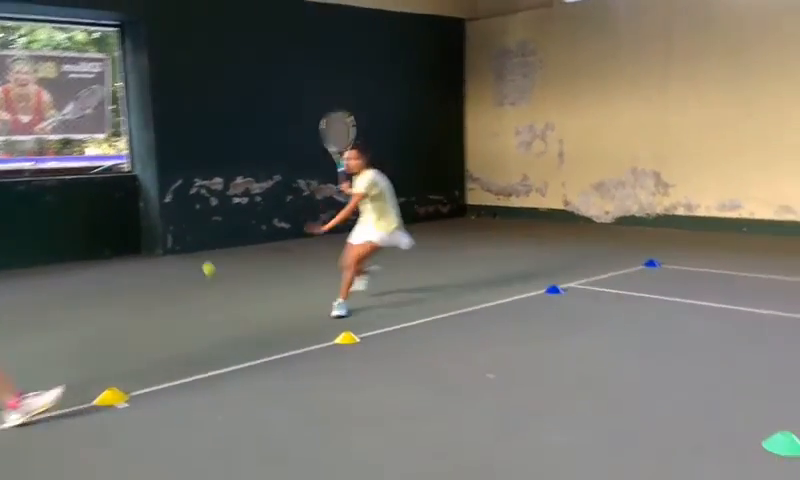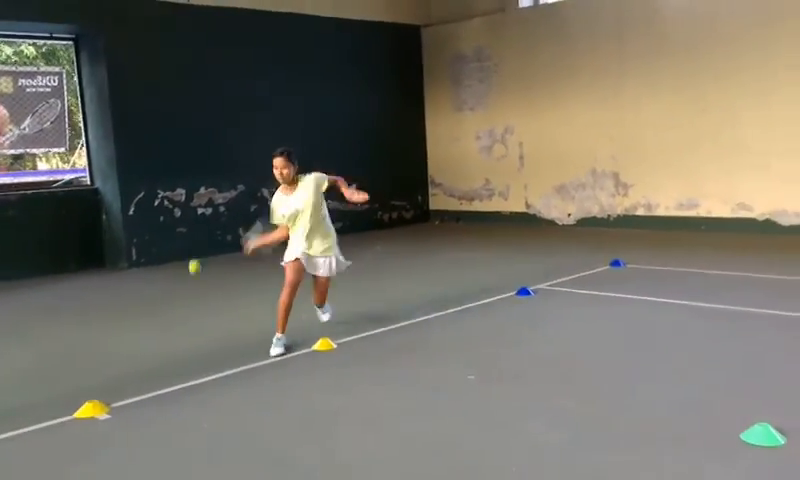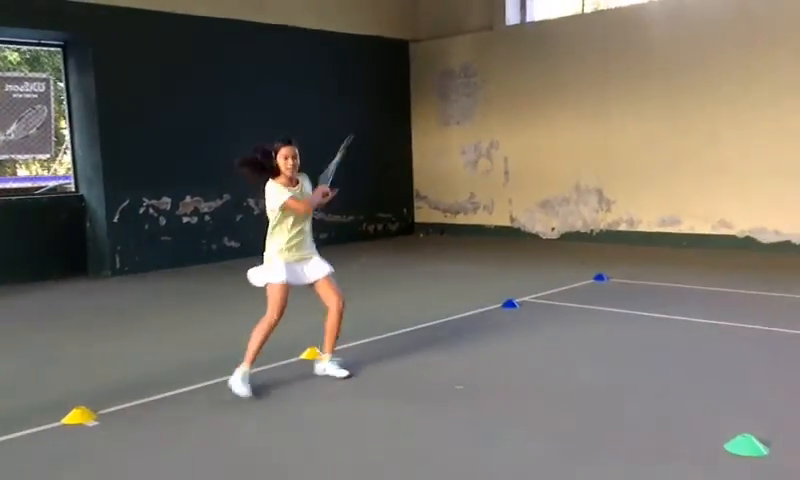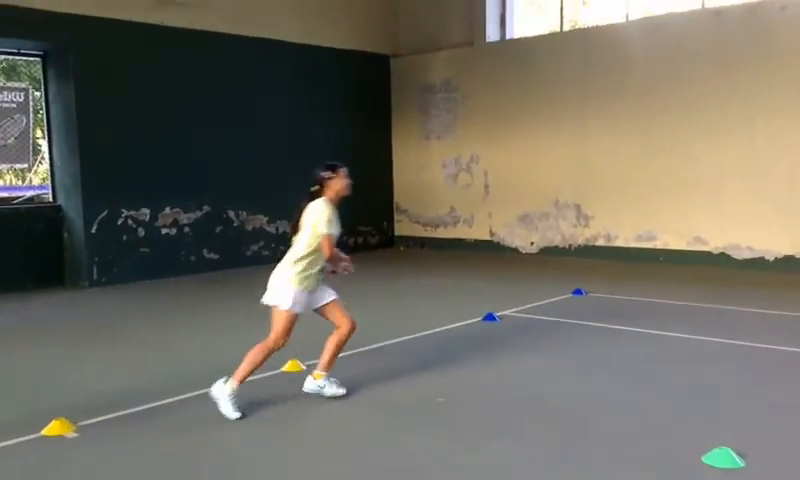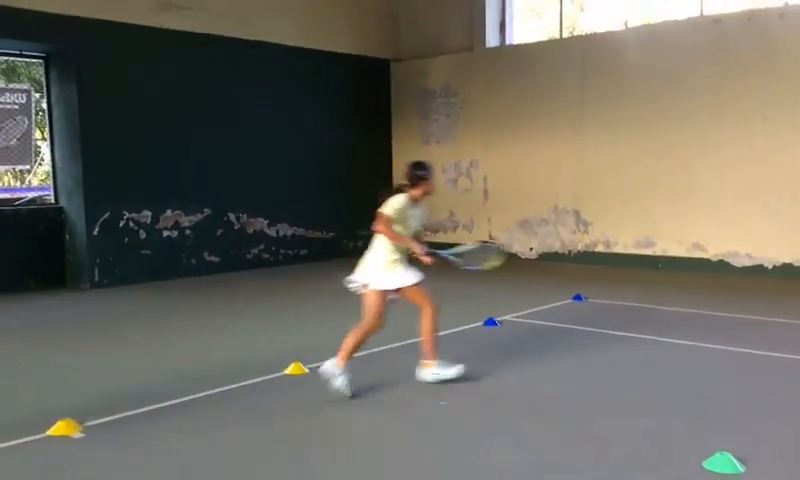
dt=0.3s
person 1, frame 1
left shoulder: (368, 178)
right shoulder: (360, 177)
left elbow: (352, 207)
left wrist: (328, 226)
right wrist: (350, 190)
left hip: (383, 227)
right hip: (367, 224)
left knee: (354, 260)
right knee: (347, 262)
left ankle: (342, 301)
right ankle: (365, 271)
person 1, frame 2
left shoulder: (312, 181)
right shoulder: (278, 200)
left elbow: (336, 180)
right elbow: (284, 233)
left wrist: (347, 191)
right wrist: (259, 242)
left hip: (324, 246)
right hip: (299, 246)
left knee: (320, 296)
right knee: (290, 286)
left ankle: (321, 305)
right ankle: (279, 337)
person 1, frame 3
left shoulder: (302, 180)
right shoulder: (273, 187)
right elbow: (306, 208)
left wrist: (319, 194)
right wrist: (320, 193)
left hip: (307, 255)
right hip: (281, 258)
left knee: (336, 303)
right knee: (275, 315)
left ankle: (325, 360)
right ankle: (242, 371)
person 1, frame 4
left shoulder: (327, 208)
right shoulder: (323, 208)
right elbow: (329, 252)
left wrist: (335, 262)
right wrist: (342, 259)
left hip: (311, 281)
right hip: (291, 280)
left knee: (347, 325)
right knee: (276, 341)
left ankle: (318, 378)
right ankle: (227, 388)
person 1, frame 5
left shoulder: (419, 207)
right shoulder: (400, 201)
left elbow: (412, 237)
right elbow: (379, 225)
left wrist: (419, 250)
right wrist: (410, 246)
left hip: (374, 266)
right hip: (386, 264)
left knee: (372, 322)
right knee: (429, 308)
left ankle: (337, 366)
right ankle: (430, 365)
